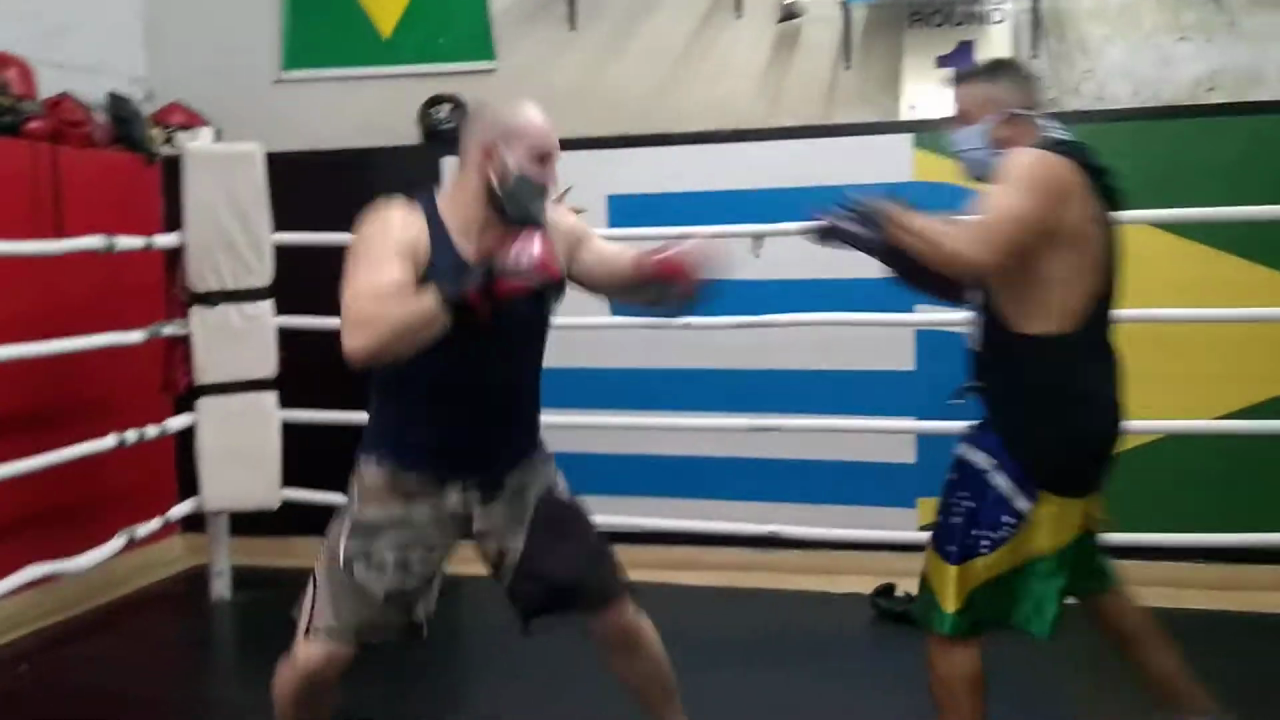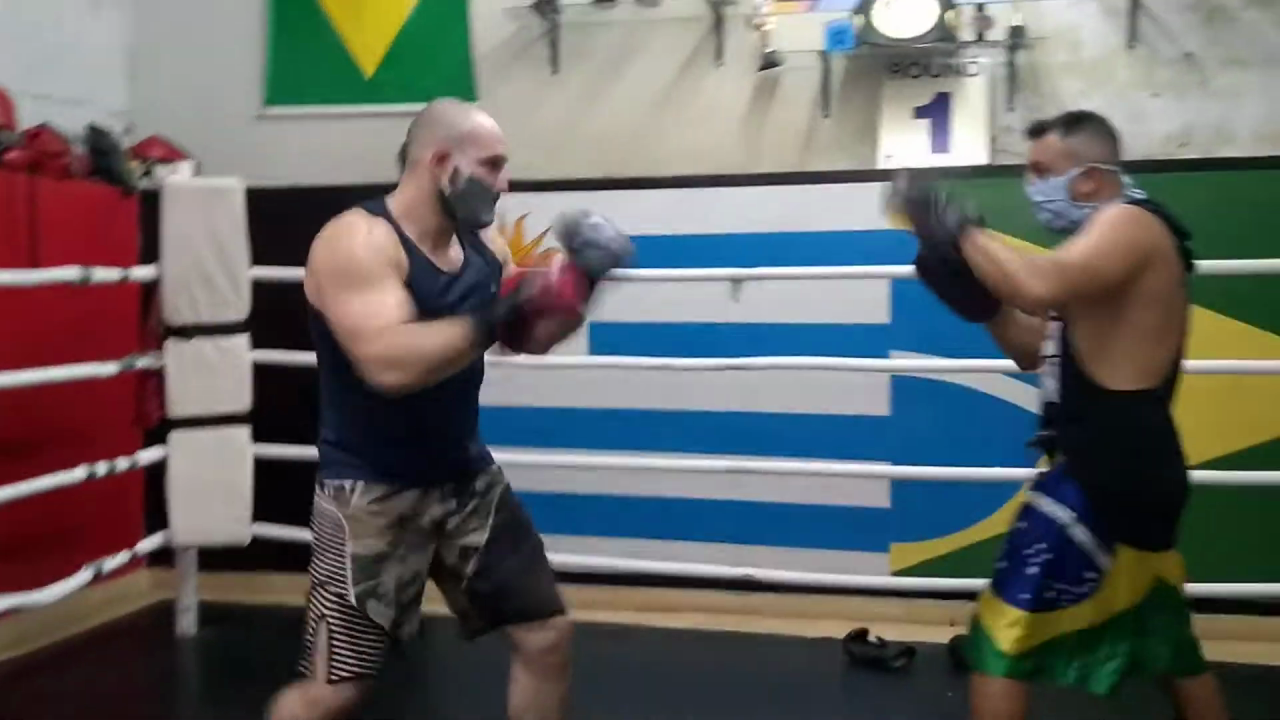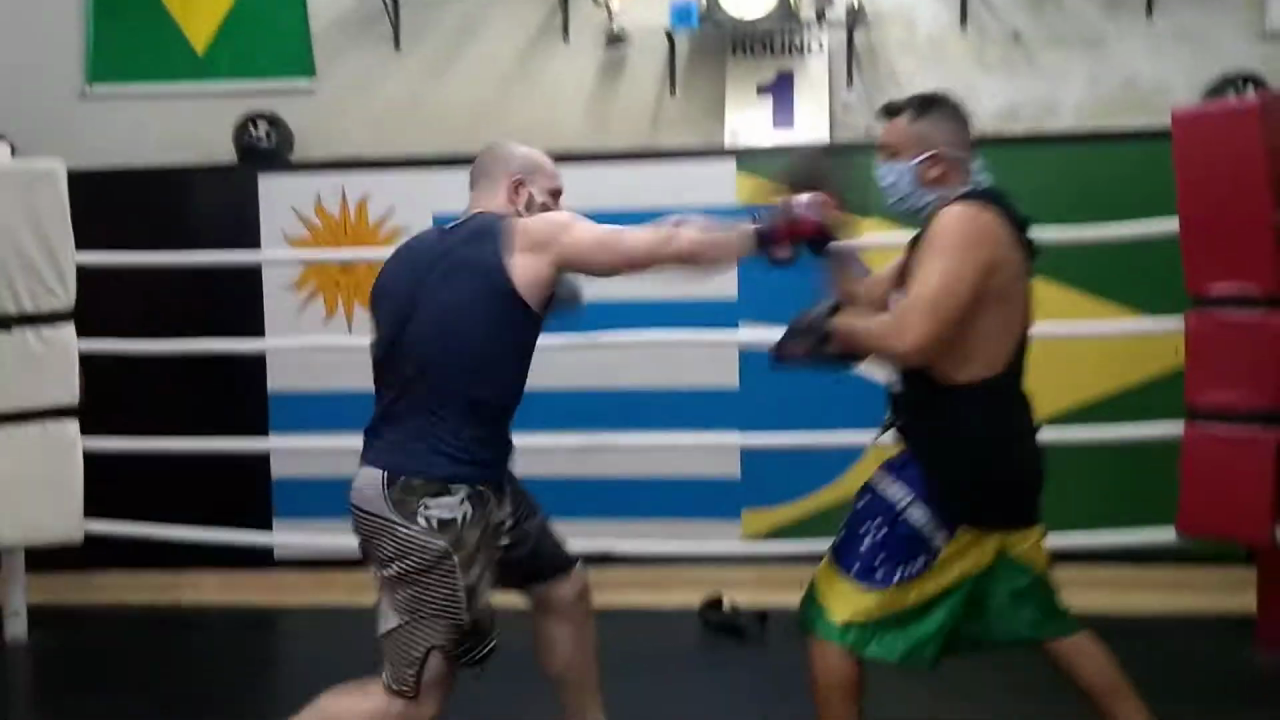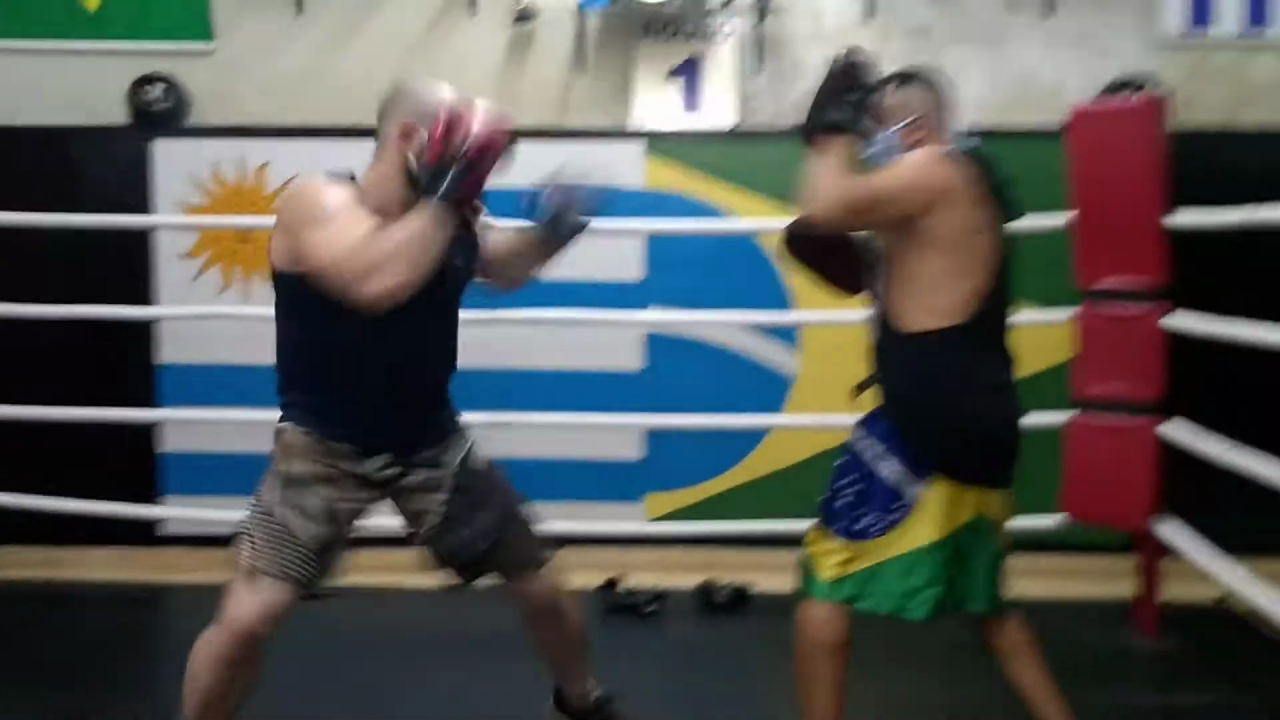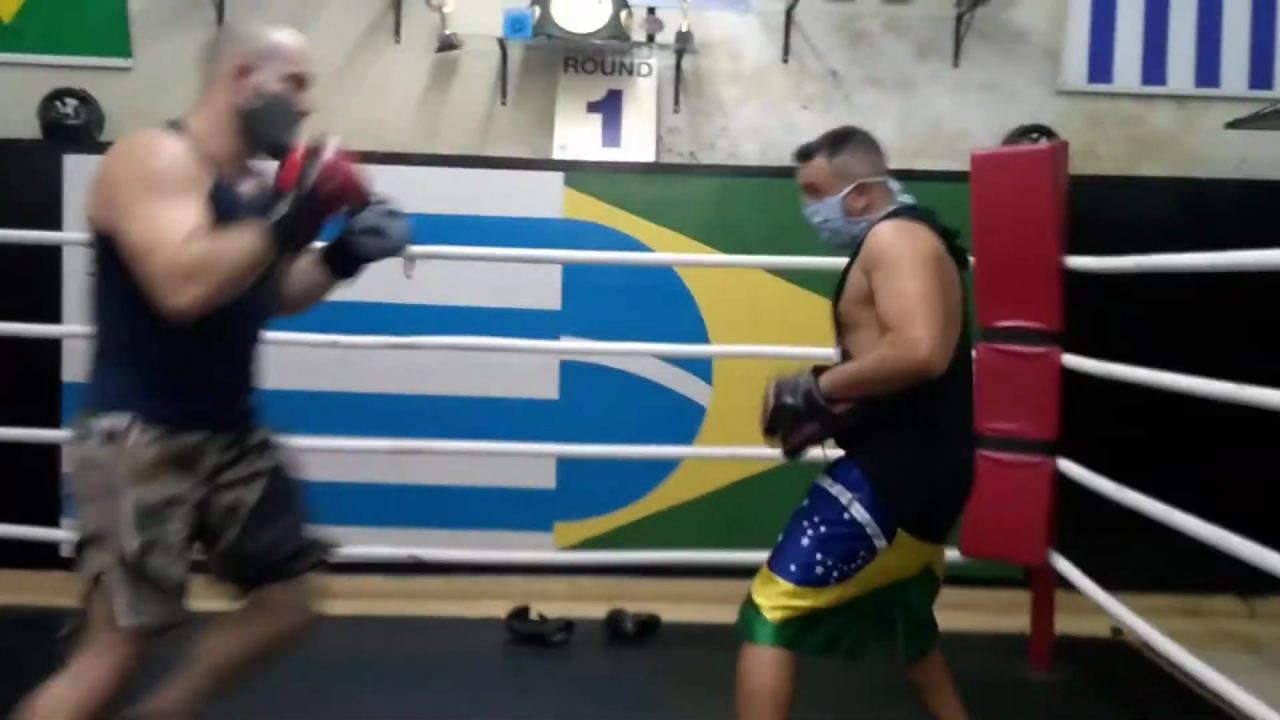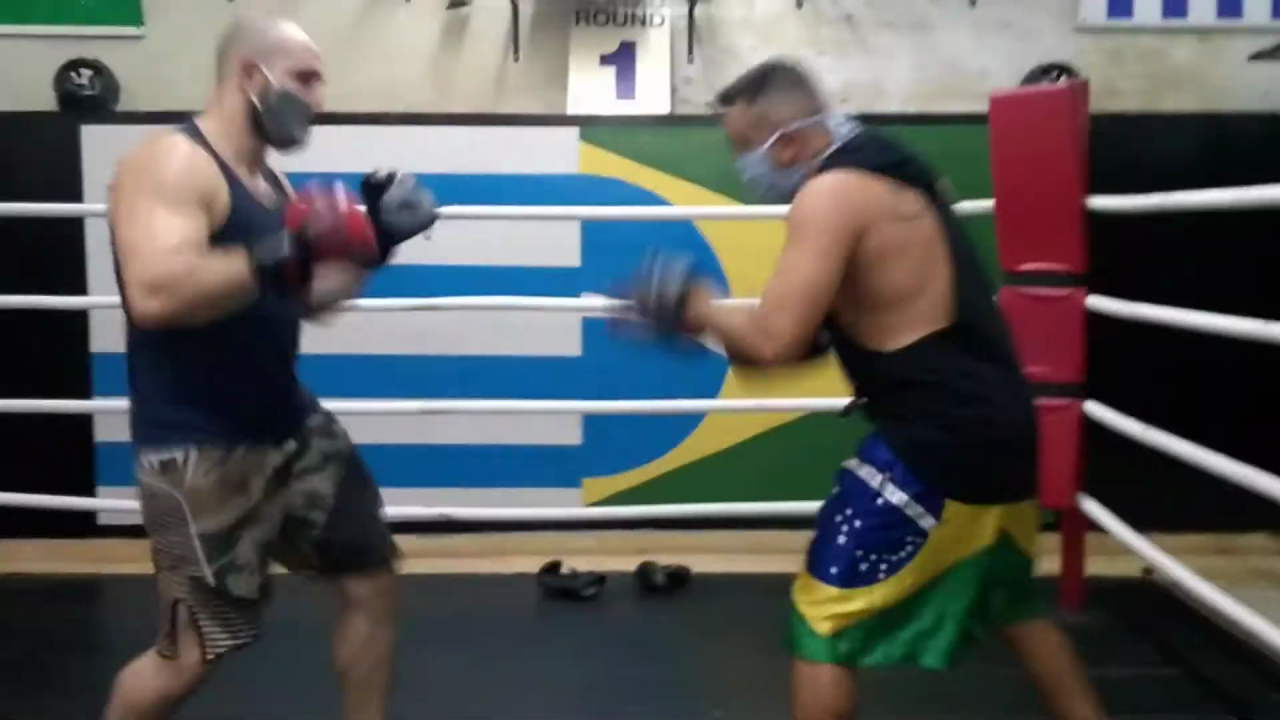
dt=0.5s
person 1, frame 1
left shoulder: (548, 226)
right shoulder: (397, 228)
left elbow: (629, 277)
right elbow: (365, 339)
left wrist: (667, 275)
right wrist: (473, 289)
left hip: (513, 473)
right hip: (403, 477)
left knee: (617, 621)
right knee: (319, 656)
person 1, frame 2
left shoulder: (480, 241)
right shoulder: (358, 240)
left elbow: (531, 336)
right elbow: (392, 364)
left wrist: (577, 278)
right wrist: (496, 319)
left hip: (468, 480)
right hip: (374, 496)
left knee: (546, 637)
person 1, frame 3
left shoulder: (407, 258)
right shoulder: (532, 238)
right elbow: (672, 245)
right wrist: (770, 230)
left hip: (455, 483)
right hip: (426, 495)
left knee: (564, 590)
person 1, frame 4
left shoulder: (439, 214)
right shoulder: (319, 205)
left elbow: (507, 264)
right elbow: (376, 282)
left wrist: (551, 229)
right wrist: (453, 192)
left hip: (429, 445)
right hip: (325, 448)
left knee: (538, 588)
right knee: (246, 620)
person 1, frame 5
left shoulder: (252, 180)
right shoulder: (156, 159)
left elbow: (277, 292)
right elbow: (185, 285)
left wrist: (344, 254)
right wrist: (289, 211)
left hip: (228, 436)
right hip: (139, 441)
left knee: (288, 604)
right knee: (115, 652)
person 1, frame 6
left shoulder: (265, 182)
right shoulder: (170, 164)
left elbow: (311, 300)
right elbow: (157, 295)
left wrist: (375, 242)
right wrist: (284, 255)
left hip: (290, 430)
right hip: (202, 452)
left knee: (373, 585)
right knee: (187, 658)
person 2, frame 1
left shoulder: (1036, 168)
right shoulder: (1060, 176)
left elbow: (976, 253)
left wrist: (893, 220)
right wrist: (923, 247)
left hip: (1034, 422)
right hip: (1073, 414)
left knee: (947, 609)
right knee: (1086, 578)
person 2, frame 2
left shoulder: (1128, 225)
right shoulder: (1105, 237)
left elbow: (1038, 288)
right elbow: (1037, 347)
left wrist: (959, 228)
right wrist: (976, 294)
left hip: (1102, 478)
right hip: (1133, 472)
left knee: (999, 644)
right knee: (1171, 649)
person 2, frame 3
left shoulder: (964, 222)
right shoulder: (968, 223)
left elbow: (907, 338)
right elbow: (893, 297)
left wrist: (832, 322)
left hip: (947, 466)
right hip: (1000, 459)
left knee: (834, 618)
right knee: (1046, 621)
person 2, frame 4
left shoulder: (932, 173)
right shoulder: (963, 191)
left elbow: (827, 209)
left wrist: (833, 124)
right wrist: (842, 262)
left hip: (924, 421)
right hip: (979, 419)
left knee: (828, 576)
right knee: (981, 595)
person 2, frame 5
left shoulder: (897, 238)
right shoulder: (891, 244)
left elbow: (920, 352)
left wrist: (820, 387)
right wrist: (824, 413)
left hip: (895, 470)
right hip: (923, 471)
left knee: (773, 621)
right knee: (906, 630)
person 2, frame 6
left shoulder: (831, 196)
right shoulder: (891, 177)
left elbow: (774, 342)
left wrist: (690, 302)
right wrist: (820, 334)
left hip: (932, 438)
right hip: (994, 426)
left knee: (822, 625)
right knee: (1012, 601)
